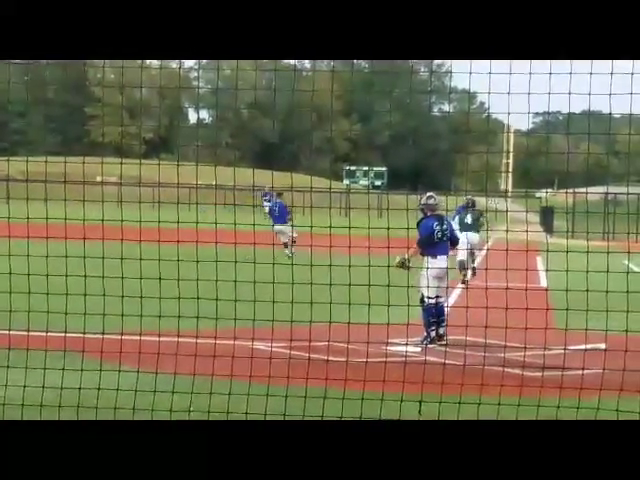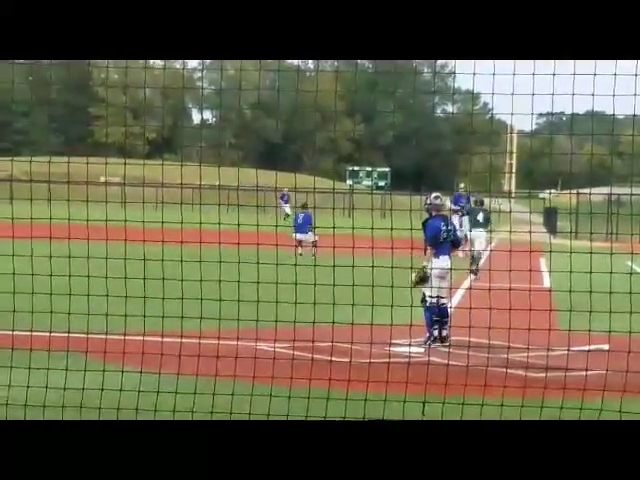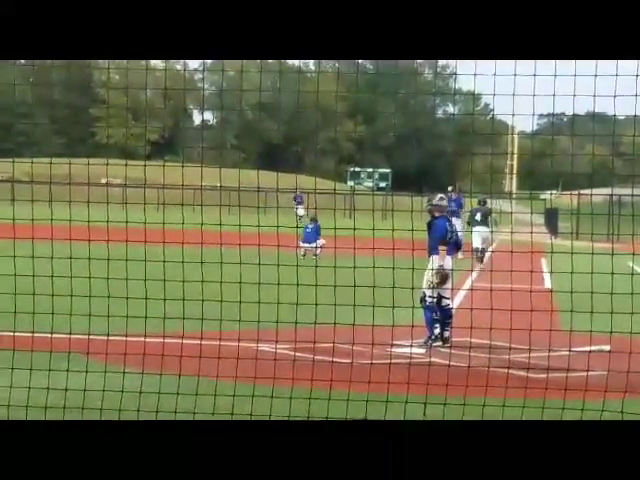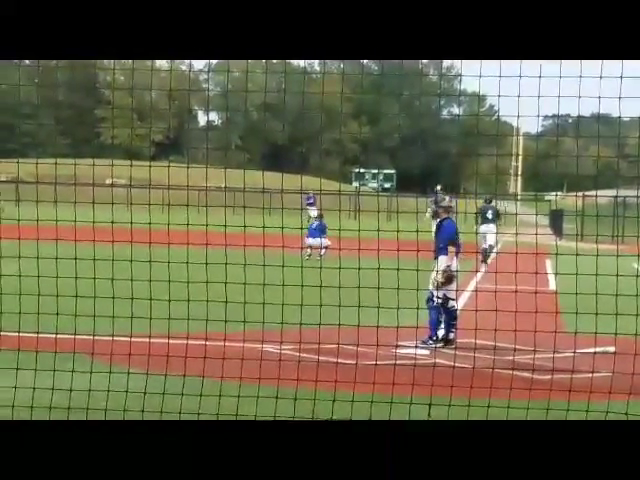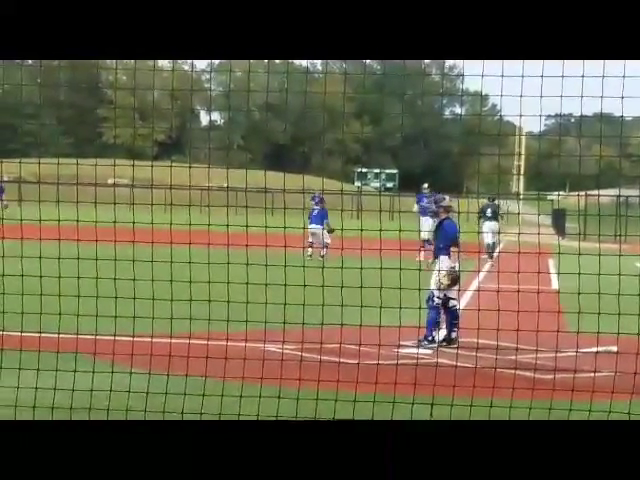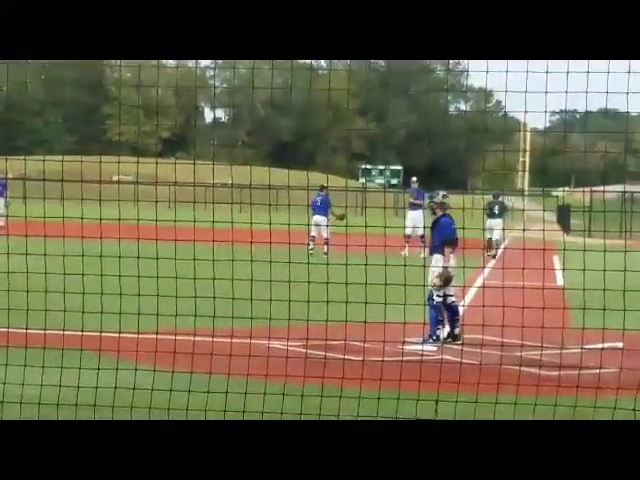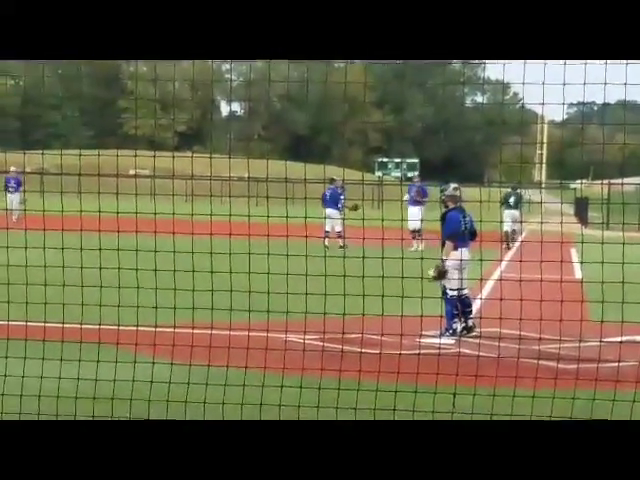
dt=0.3s
person 1, frame 1
left shoulder: (426, 223)
right shoulder: (445, 220)
left elbow: (420, 245)
right elbow: (454, 242)
left wrist: (407, 257)
left hip: (432, 263)
right hip: (444, 262)
left knee: (428, 301)
right knee: (440, 300)
left ankle: (430, 336)
right ankle: (440, 334)
person 1, frame 2
left shoulder: (432, 222)
right shoulder: (449, 222)
left elbow: (431, 246)
right elbow: (456, 244)
left wrist: (424, 265)
left hip: (435, 262)
right hip: (446, 262)
left knee: (429, 300)
right knee: (442, 300)
left ankle: (433, 336)
right ankle: (443, 335)
person 1, frame 3
left shoulder: (437, 223)
right shoulder: (449, 223)
left elbow: (442, 245)
right elbow: (458, 246)
left wrist: (440, 265)
left hip: (438, 262)
right hip: (448, 263)
left knee: (428, 299)
right knee: (445, 301)
left ankle: (434, 335)
right ankle: (445, 336)
person 1, frame 4
left shoulder: (447, 224)
right shoulder: (447, 224)
left elbow: (452, 245)
right elbow: (455, 247)
left wrist: (448, 265)
left hip: (445, 264)
right hip: (447, 264)
left knee: (434, 300)
right knee: (449, 302)
left ankle: (434, 337)
right ankle: (449, 337)
person 1, frame 5
left shoulder: (448, 224)
right shoulder: (444, 224)
left elbow: (454, 246)
left wrist: (453, 267)
right wrist: (435, 260)
left hip: (445, 264)
right hip: (443, 264)
left knee: (434, 300)
right knee: (450, 302)
left ankle: (431, 338)
right ankle: (451, 336)
person 1, frame 6
left shoulder: (443, 222)
right shoulder: (447, 220)
left elbow: (448, 245)
right elbow: (453, 243)
left wrist: (445, 267)
left hip: (441, 261)
right hip: (445, 261)
left knee: (435, 298)
right knee: (449, 298)
left ankle: (436, 335)
right ankle: (455, 333)
person 1, frame 7
left shoulder: (451, 215)
right shoulder: (465, 214)
left elbow: (450, 240)
right elbow: (473, 236)
left wrist: (443, 260)
left hip: (453, 255)
right hip: (465, 254)
left knee: (450, 292)
right knee: (463, 291)
left ankle: (452, 328)
right ankle: (469, 324)
